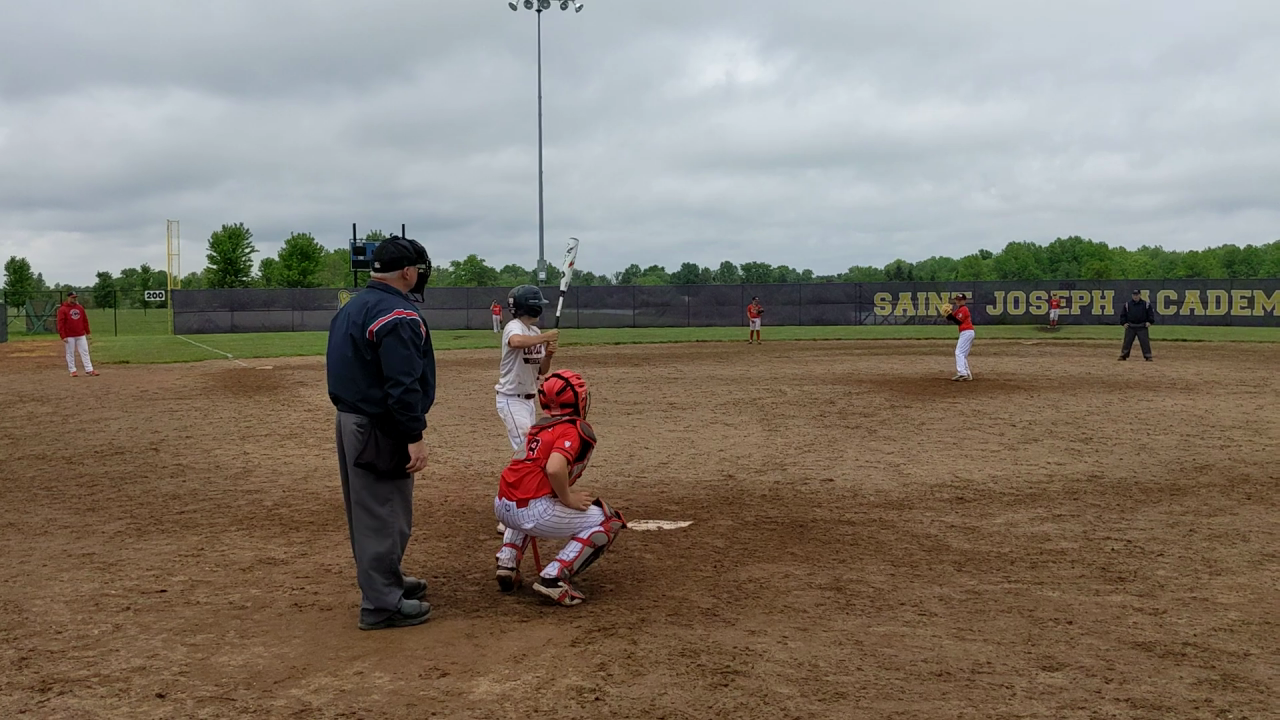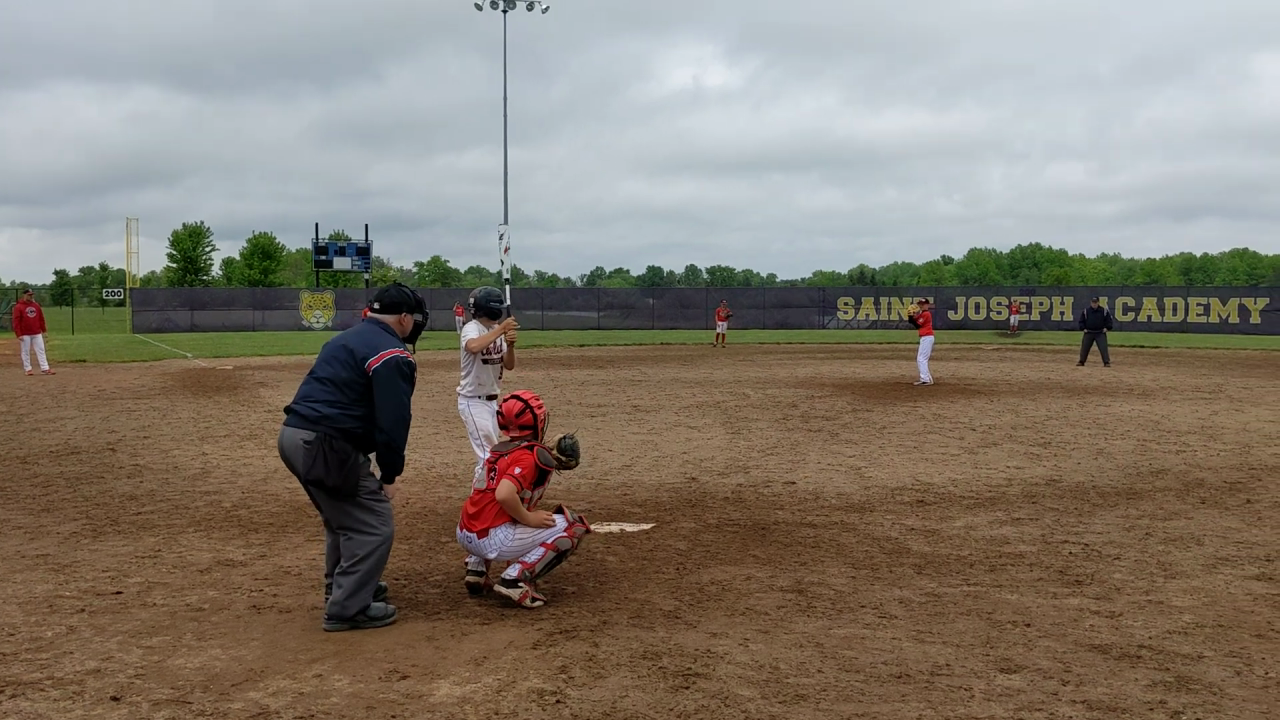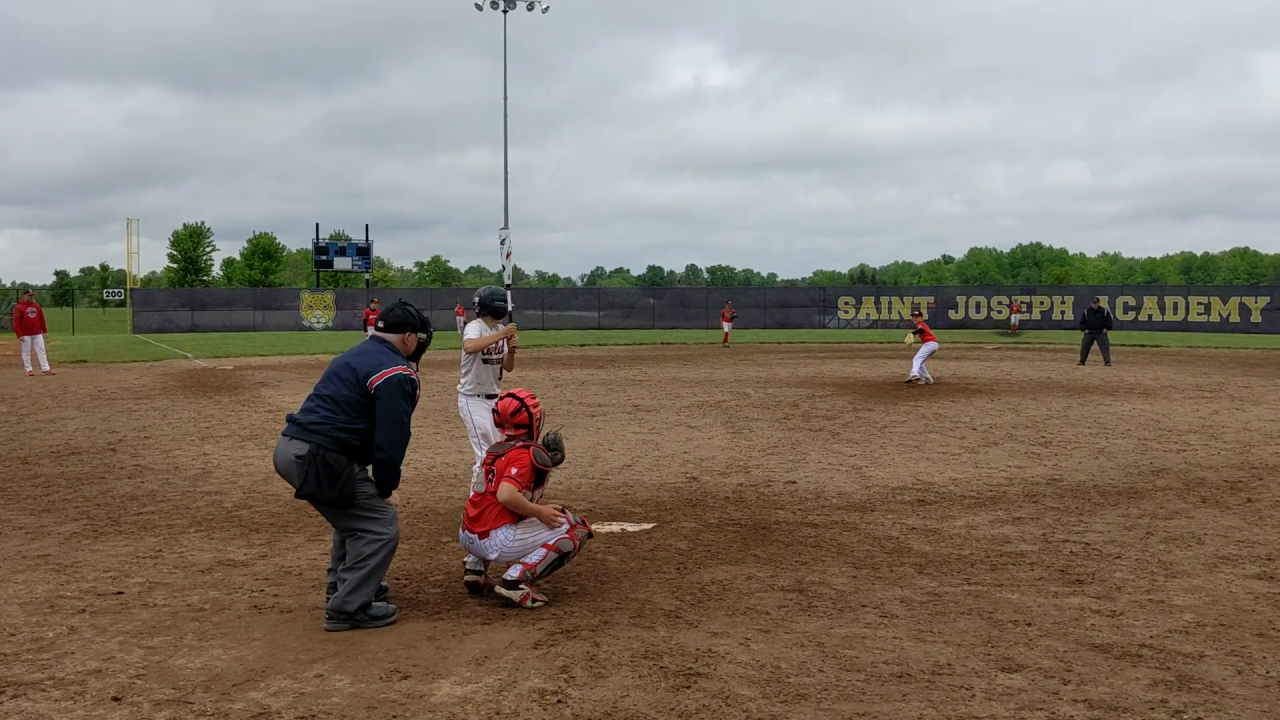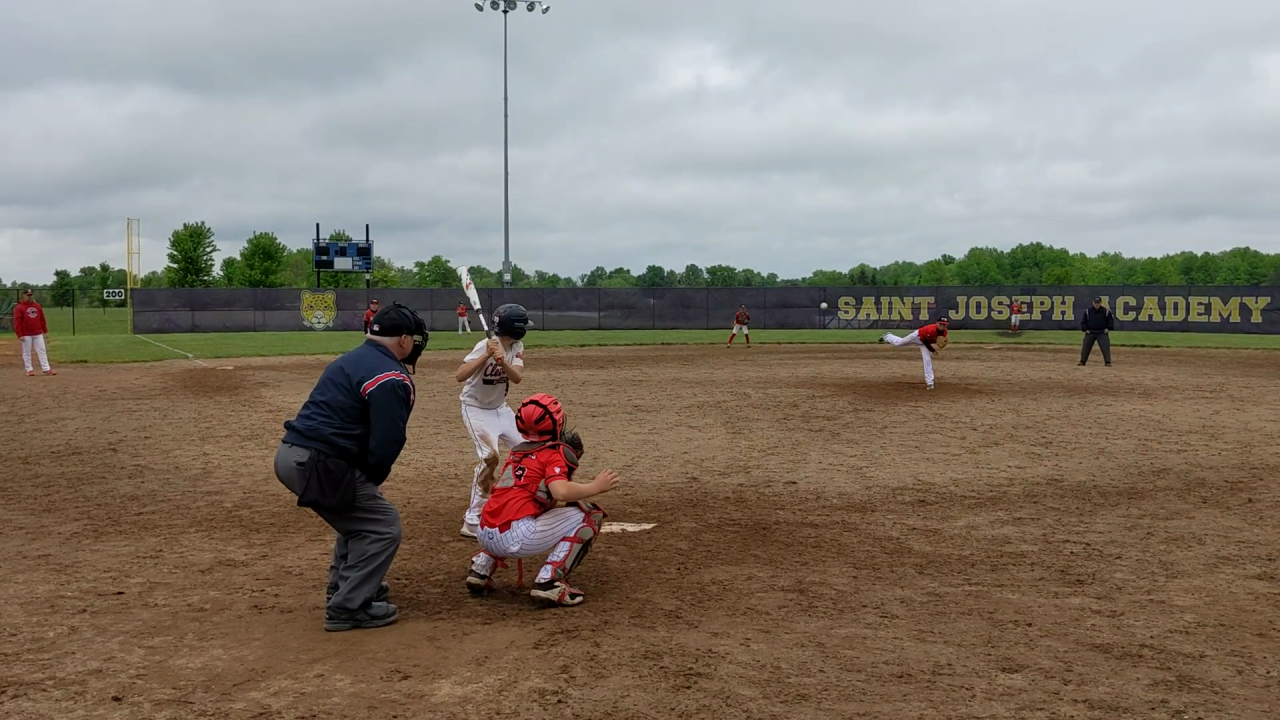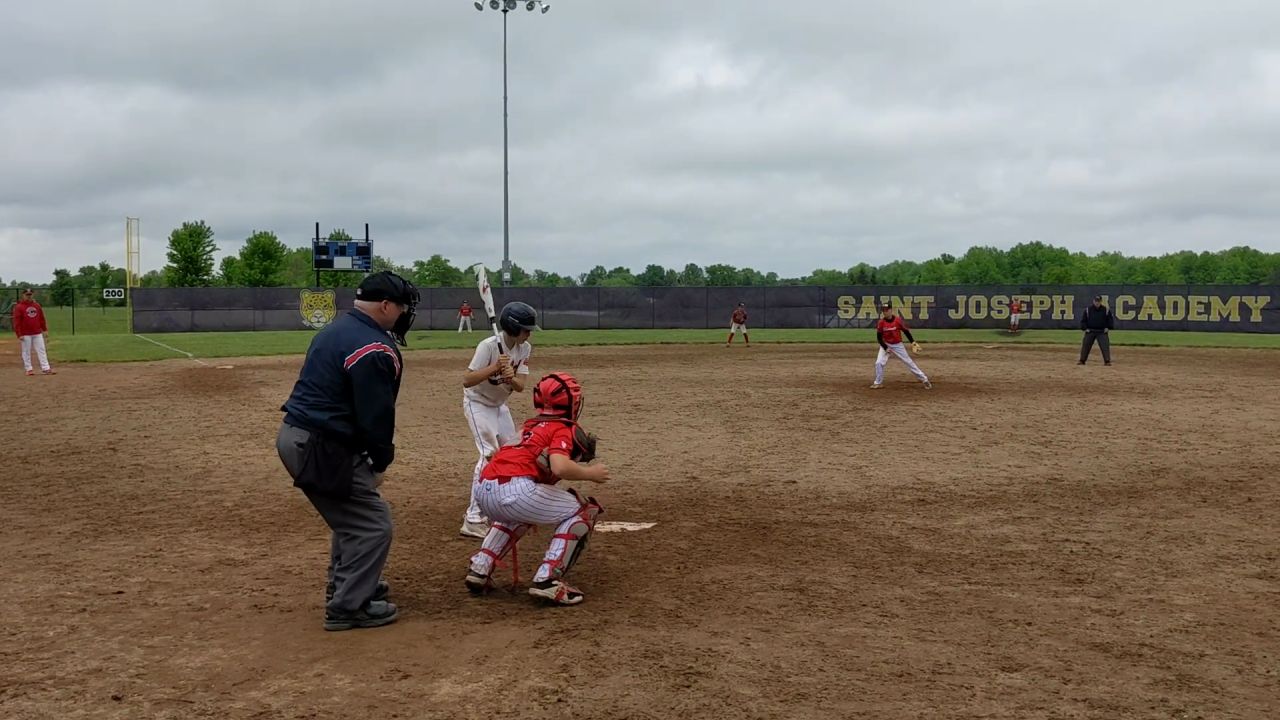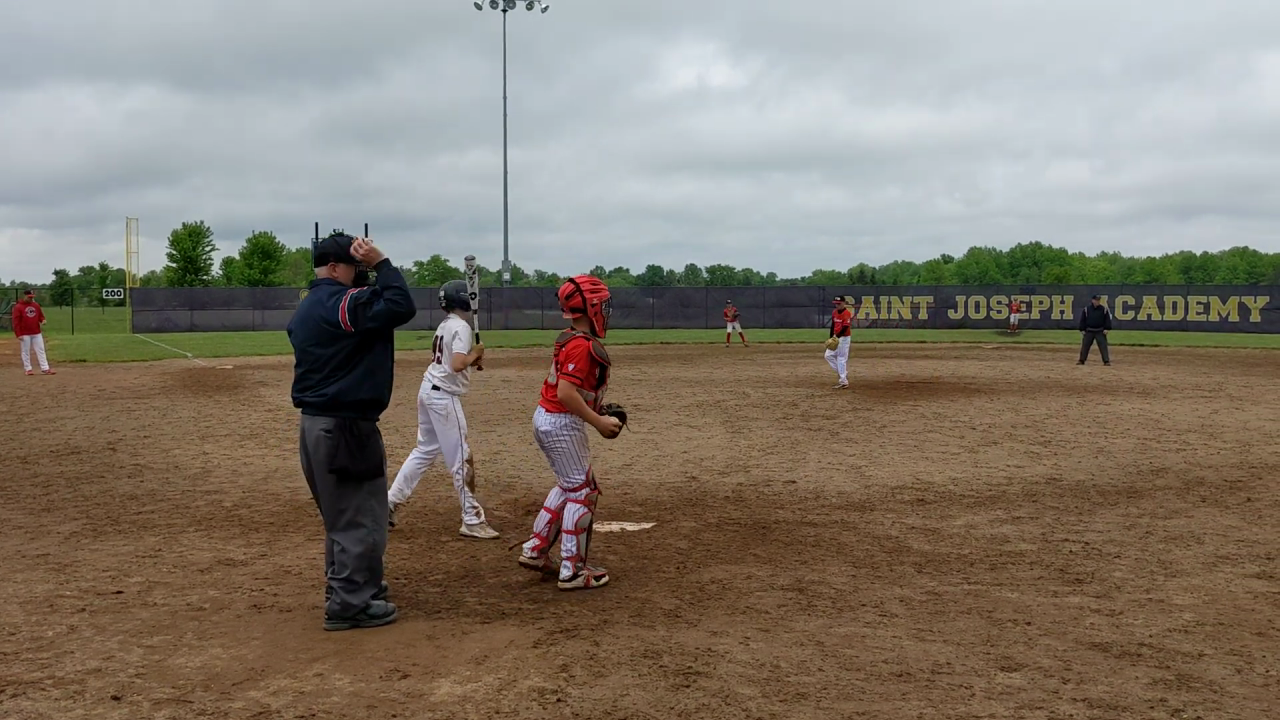
dt=0.7s
person 1, frame 1
left shoulder: (350, 308)
right shoulder: (398, 315)
right elbow: (403, 384)
right wrist: (415, 436)
left hip: (349, 420)
right hip: (379, 428)
left knee: (368, 512)
right knee: (384, 516)
left ankle: (384, 582)
right ankle: (381, 606)
person 1, frame 2
left shoulder: (346, 338)
right shoulder: (392, 355)
right elbow: (392, 421)
right wrist: (389, 475)
left hip: (294, 434)
right hip: (324, 445)
left knee: (345, 514)
right knee: (374, 524)
left ankle: (343, 586)
right ankle: (347, 608)
person 1, frame 3
left shoulder: (354, 356)
right shoulder: (396, 373)
right elbow: (392, 438)
right wrist: (387, 487)
left hip: (292, 446)
right hip: (319, 457)
left knee: (356, 512)
right knee: (381, 524)
left ankle: (344, 586)
right ankle: (348, 608)
person 1, frame 4
left shoulder: (350, 360)
right shoulder: (392, 379)
right elbow: (386, 443)
left wrist: (366, 483)
right wrist: (373, 481)
left hip: (291, 453)
right hip: (317, 464)
left knee: (361, 514)
right knee: (384, 525)
left ankle: (344, 587)
right ankle: (349, 607)
person 1, frame 5
left shoulder: (335, 331)
right shoulder: (376, 349)
right elbow: (377, 416)
right wrist: (380, 463)
left hip: (296, 434)
right hip: (320, 446)
left knee: (352, 514)
right knee: (373, 521)
left ankle: (347, 586)
right ankle: (348, 606)
person 1, frame 6
left shoulder: (304, 310)
right shoulder: (346, 304)
right elbow: (400, 308)
right wrist: (381, 263)
left hip: (317, 424)
right hip: (346, 427)
left knee: (342, 517)
right knee: (360, 518)
left ankle: (347, 592)
right ankle: (349, 605)
person 2, frame 1
left shoulder: (540, 427)
right shoulder: (576, 430)
right elbow: (554, 469)
right wrist: (568, 499)
left hip: (503, 506)
right hip: (531, 512)
right knee: (609, 521)
left ankle: (508, 561)
right ankle: (554, 578)
person 2, frame 2
left shoulder: (500, 449)
right shoulder: (530, 455)
right elbow: (504, 494)
right wrist: (528, 518)
left hip: (465, 534)
right hip: (493, 540)
right knee: (574, 526)
left ankle: (477, 569)
right ankle: (516, 579)
person 2, frame 3
left shoulder: (496, 449)
right shoulder: (526, 455)
right elbow: (506, 496)
right wrist: (539, 513)
left hip: (468, 536)
right hip: (495, 541)
right knee: (576, 529)
left ankle: (475, 568)
right ankle: (517, 581)
person 2, frame 4
left shoulder: (516, 452)
right shoulder: (554, 454)
right elbow: (561, 492)
right wrist: (597, 486)
left hip: (486, 536)
right hip: (516, 537)
right knee: (589, 515)
left ankle: (481, 570)
right ankle: (550, 581)
person 2, frame 5
left shoulder: (532, 425)
right shoulder: (564, 429)
right elbow: (560, 468)
left wrist: (577, 448)
right wrist: (590, 474)
left hip: (485, 488)
right hip: (513, 489)
left knee: (521, 510)
right knee: (585, 511)
left ankle: (480, 569)
right ankle: (548, 579)
person 2, frame 6
left shoulder: (567, 340)
right shoulder: (583, 346)
right elbow: (564, 394)
left wrist: (597, 412)
right wrist: (597, 423)
left hip: (545, 419)
right hip: (563, 425)
left knee: (567, 486)
right knee: (582, 493)
left ankle: (536, 549)
right ankle: (572, 571)
person 3, frame 1
left shoulder: (535, 331)
right shoulder: (514, 327)
left elbow: (542, 371)
right elbow: (517, 342)
left wrist: (548, 355)
right wrist: (546, 336)
left hip: (529, 399)
right hip: (512, 400)
person 3, frame 2
left shoulder: (496, 331)
right shoulder: (471, 328)
left elbow: (509, 365)
right elbow: (474, 347)
left wrist: (510, 345)
right wrist: (501, 329)
left hip: (491, 401)
right hip: (473, 402)
left knee: (490, 453)
right knee: (488, 455)
person 3, frame 3
left shoulder: (499, 329)
right shoulder: (474, 327)
left elbow: (508, 368)
right elbow: (469, 347)
left wrist: (511, 350)
right wrist: (502, 334)
left hip: (492, 400)
right hip: (473, 401)
right knee: (486, 456)
person 3, frame 4
left shoulder: (516, 346)
right shoulder: (486, 346)
left elbow: (518, 378)
right elbow: (460, 376)
left wrist: (503, 363)
right wrist: (486, 356)
left hip: (499, 408)
right hip: (476, 408)
right knee: (489, 458)
right ankle: (473, 522)
person 3, frame 5
left shoulder: (524, 348)
right shoulder: (488, 345)
left elbow: (520, 385)
right elbow: (467, 381)
left wrist: (511, 378)
right wrist: (495, 367)
left hip: (499, 406)
right hip: (478, 404)
right knee: (491, 455)
right ankle: (473, 521)
person 3, frame 6
left shoulder: (445, 325)
right shoulder: (460, 327)
right elbow: (458, 364)
left wrist: (473, 359)
right wrist: (475, 353)
left hip: (427, 393)
right hip: (442, 398)
left knee: (425, 452)
right knee: (460, 458)
left ankle: (390, 503)
right ankle: (472, 520)
